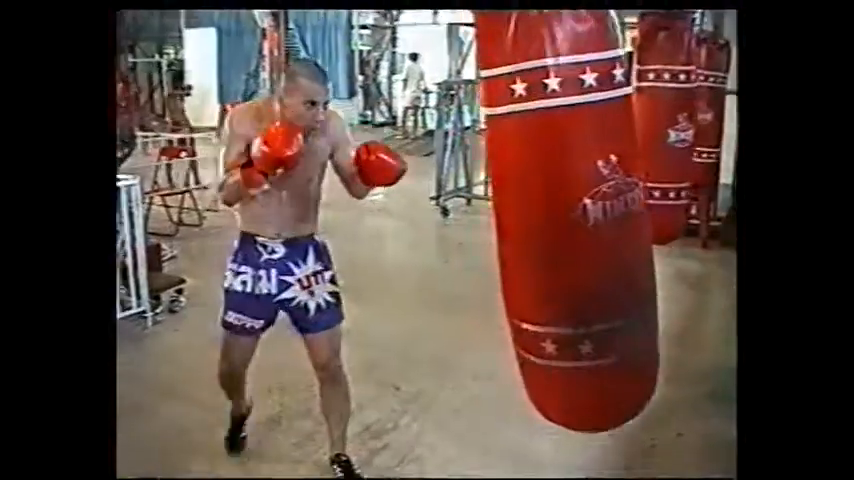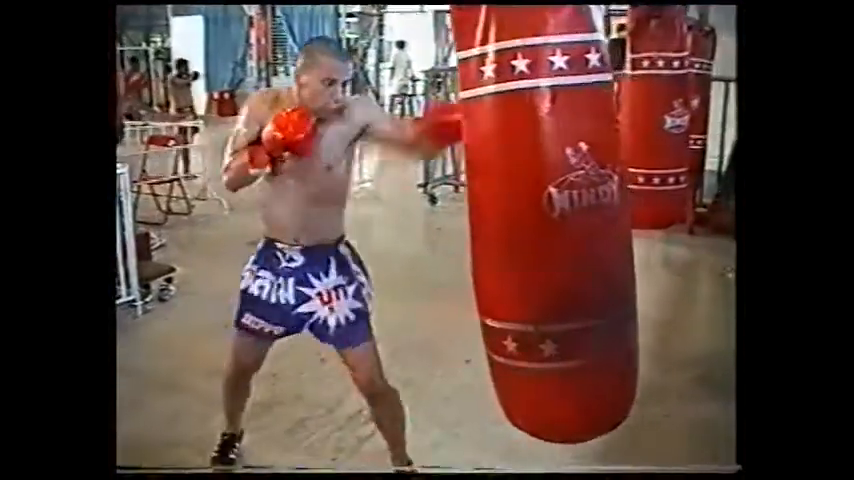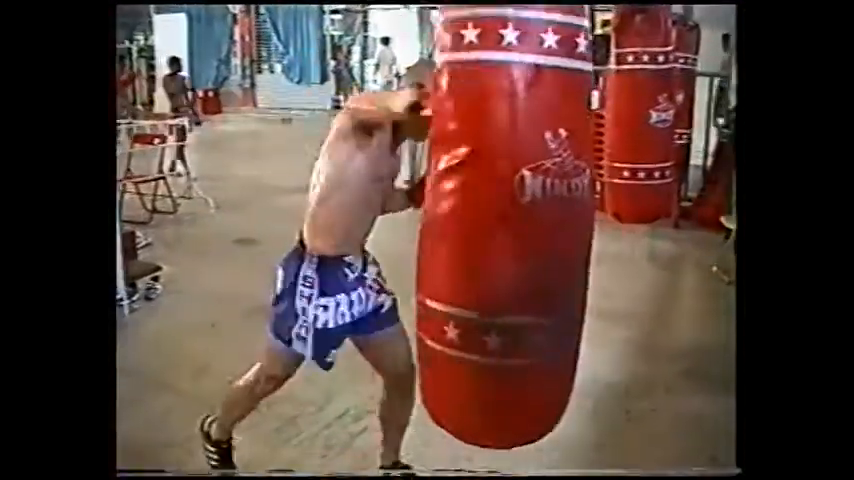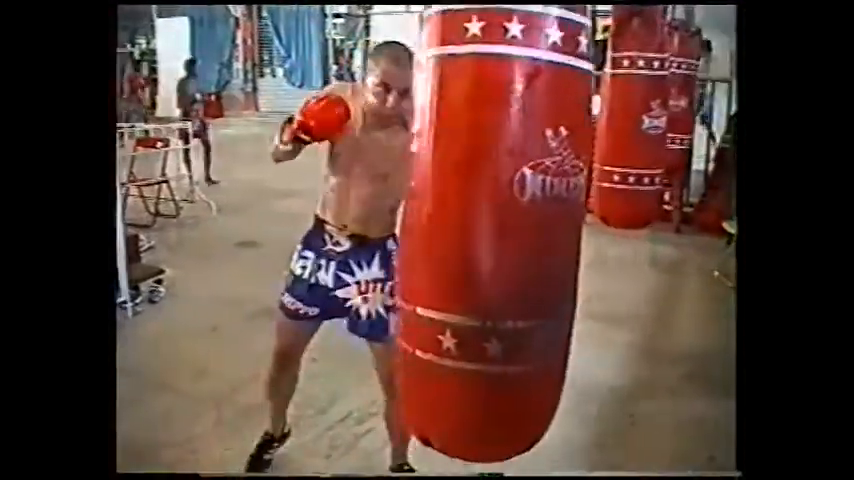
dt=0.4s
person 1, frame 1
left shoulder: (331, 127)
right shoulder: (244, 118)
left elbow: (357, 188)
right elbow: (225, 196)
left wrist: (372, 172)
right wrist: (256, 168)
left hip: (305, 254)
right hip: (253, 255)
left knee: (329, 368)
right knee: (231, 365)
right ankle: (240, 410)
person 1, frame 2
left shoulder: (354, 112)
right shoulder: (263, 106)
left elbow: (412, 138)
right elbow: (231, 179)
left wrist: (436, 128)
right wrist: (261, 153)
left hip: (330, 263)
right hip: (274, 259)
left knee: (371, 383)
right knee: (240, 368)
left ankle: (402, 464)
right ankle: (231, 435)
person 1, frame 3
left shoulder: (391, 137)
right shoulder: (364, 110)
right elbow: (401, 104)
left wrist: (421, 192)
left hip: (356, 268)
right hip: (314, 270)
left knee: (402, 375)
right knee: (273, 373)
left ankle: (391, 463)
right ankle: (217, 430)
person 1, frame 4
left shoulder: (417, 128)
right shoulder: (336, 101)
right elbow: (280, 153)
right wrist: (293, 133)
left hip: (375, 255)
right hip: (321, 244)
left knee: (395, 378)
right knee: (285, 350)
left ankle: (399, 463)
right ankle: (275, 430)
